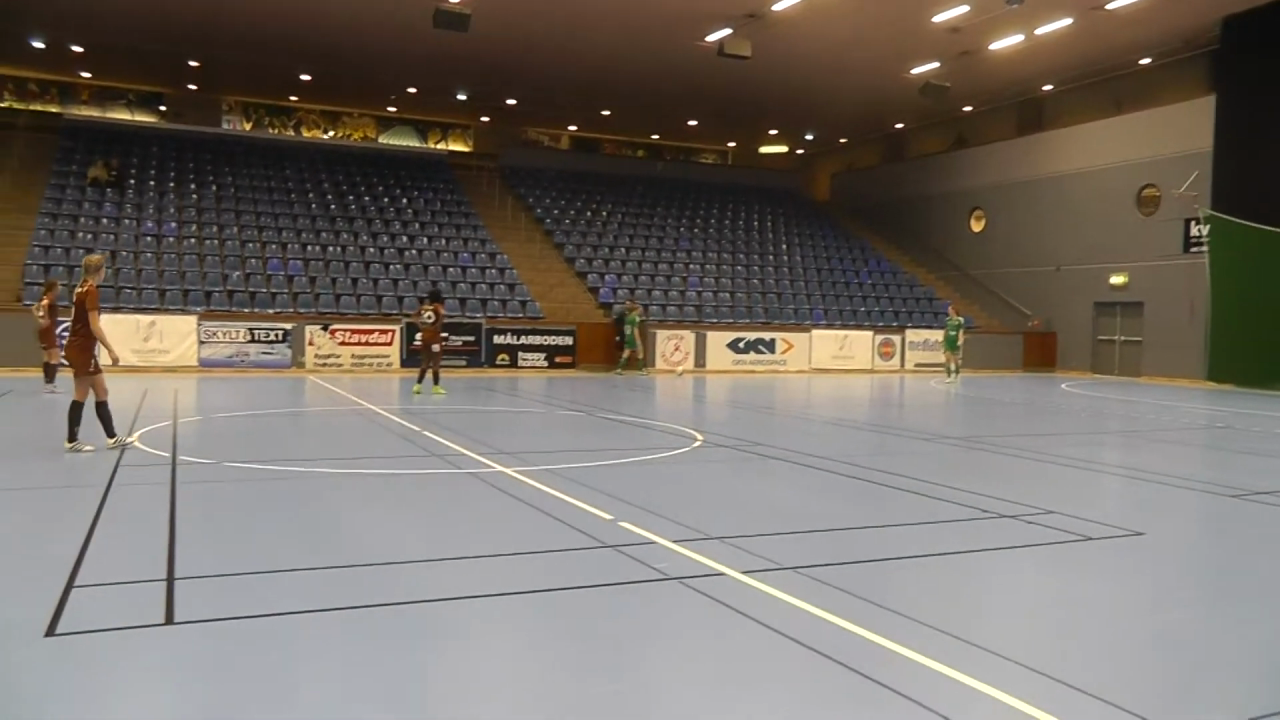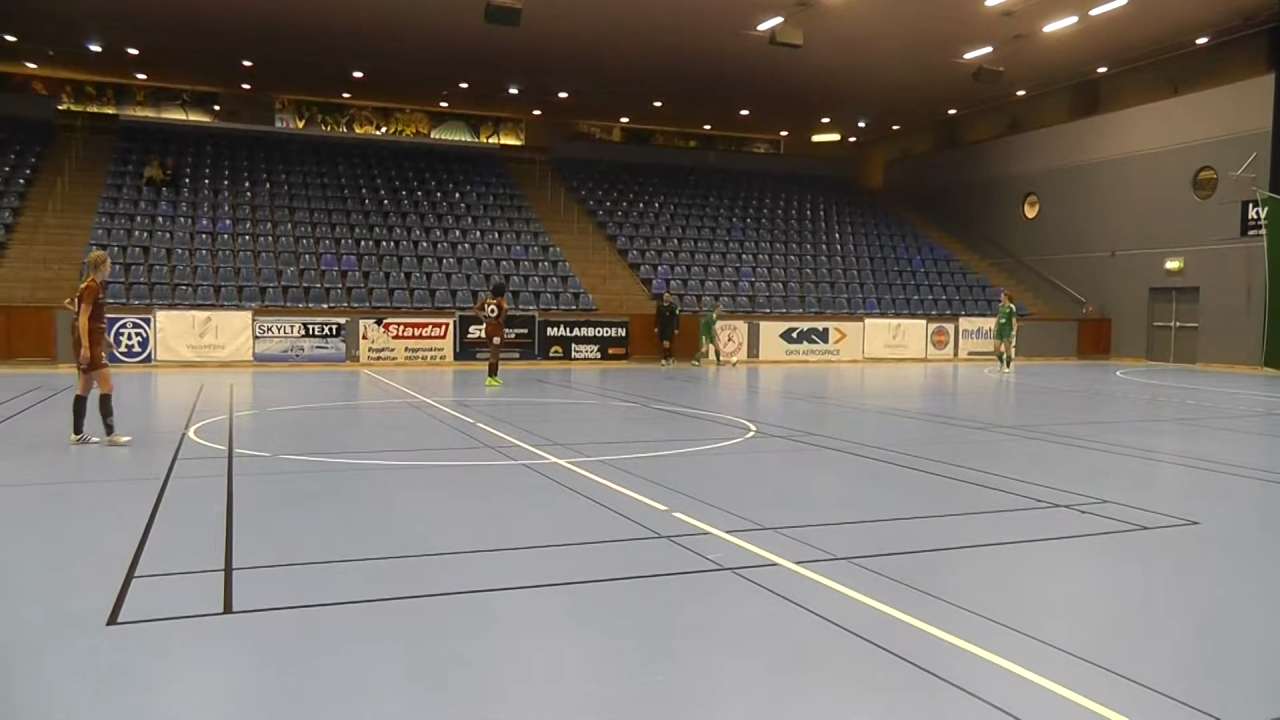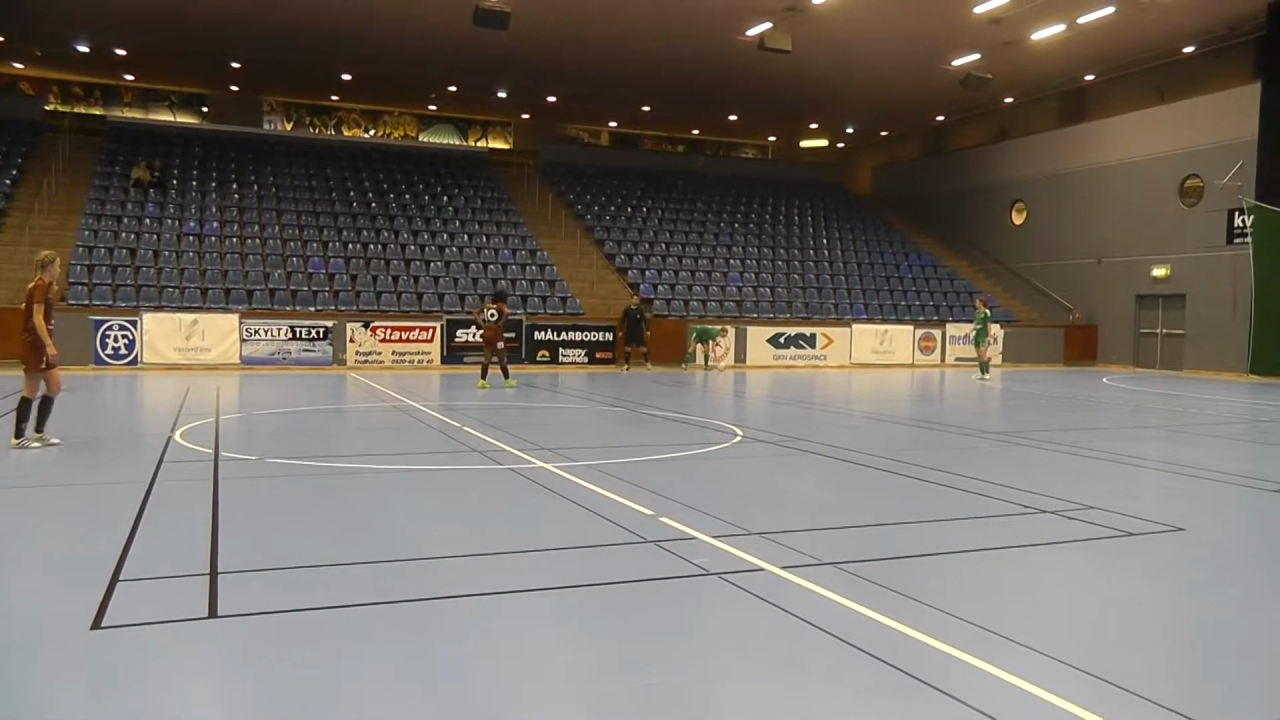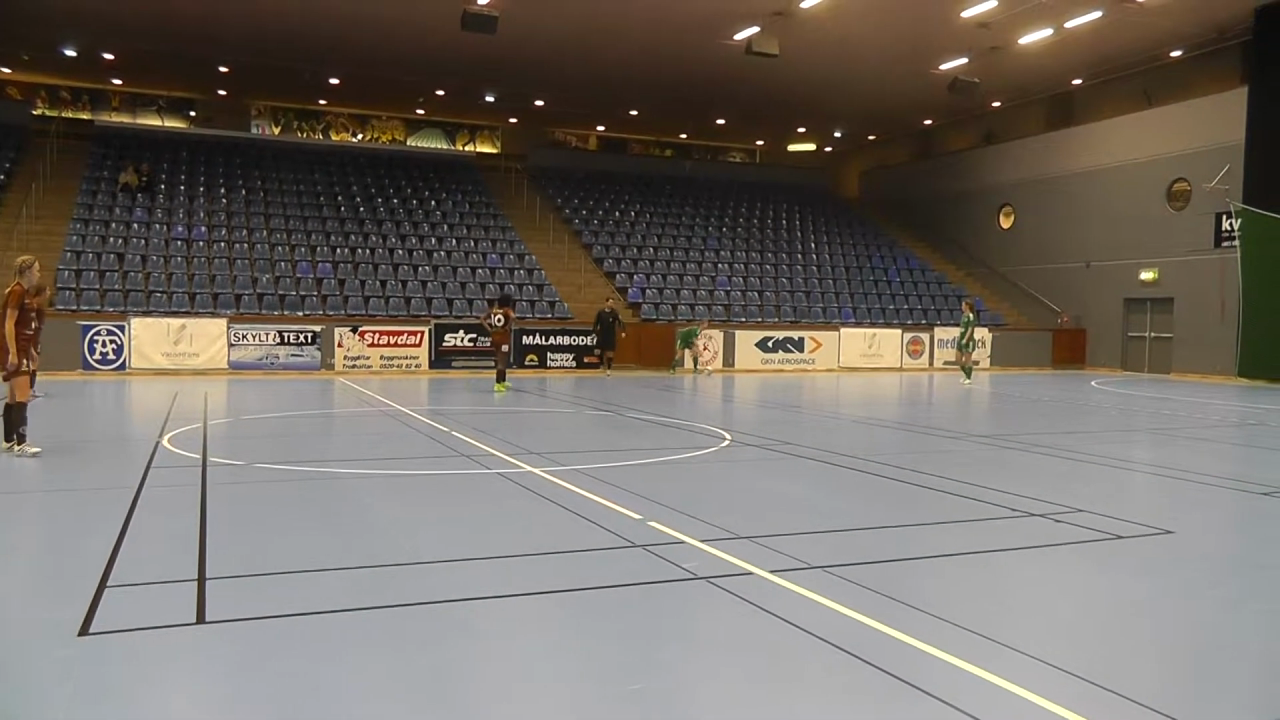
dt=0.7s
person 1, frame 1
left shoulder: (81, 289)
right shoulder: (91, 291)
right elbow: (94, 325)
right wrist: (111, 350)
left hip: (81, 348)
right hip: (82, 349)
left knee: (102, 393)
right knee: (81, 396)
left ankle: (113, 437)
right ankle: (72, 441)
person 1, frame 2
left shoulder: (91, 285)
right shoulder: (91, 287)
right elbow: (83, 318)
left wrist: (105, 339)
right wrist: (85, 346)
left hip: (91, 345)
right hip: (88, 345)
left knee: (84, 389)
right knee: (106, 387)
left ankle: (78, 433)
right ankle: (110, 433)
person 1, frame 3
left shoulder: (44, 286)
right shoulder: (40, 286)
right elbow: (37, 319)
right wrist: (50, 345)
left hip: (38, 346)
right hip: (34, 345)
left knee: (54, 387)
right knee: (31, 392)
left ankle: (39, 432)
right ankle: (19, 438)
person 1, frame 4
left shoulder: (24, 292)
right shoulder: (16, 292)
right elbow: (9, 324)
left wrist: (30, 350)
right wrist: (12, 353)
left hip: (22, 350)
right hip: (14, 351)
left knee: (14, 397)
right knee: (22, 397)
left ankle: (9, 441)
right ankle: (21, 444)
